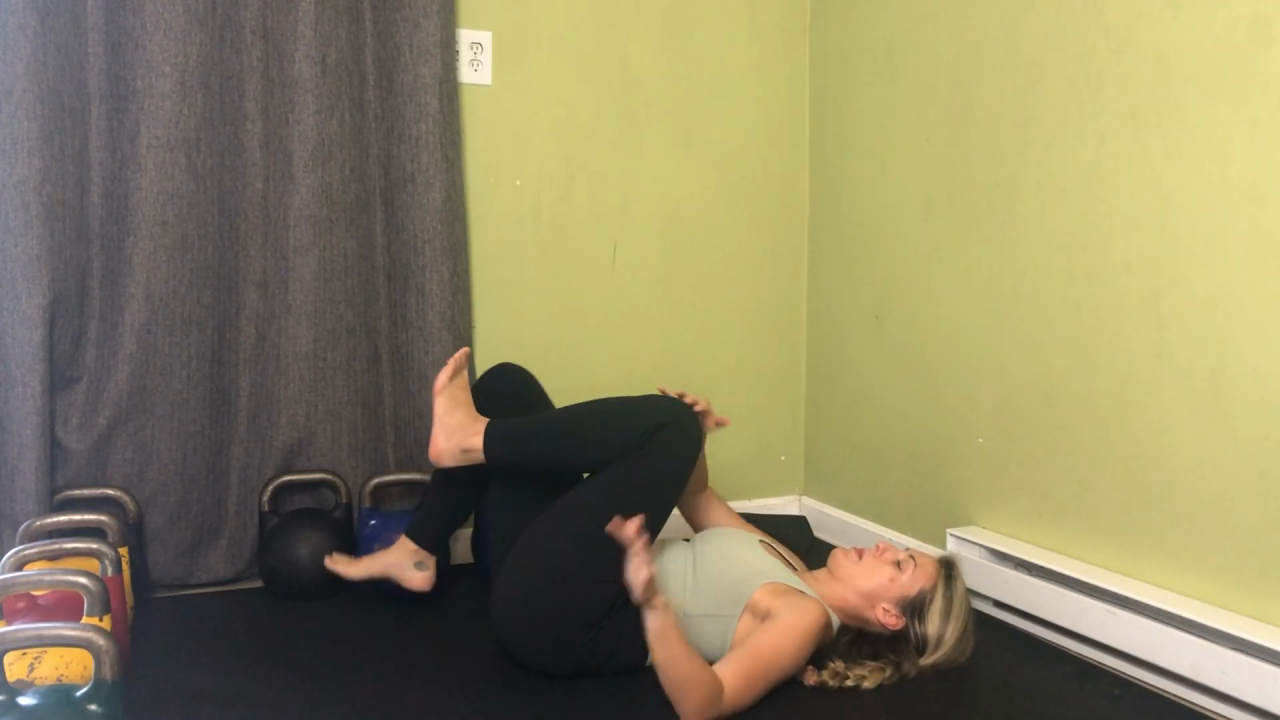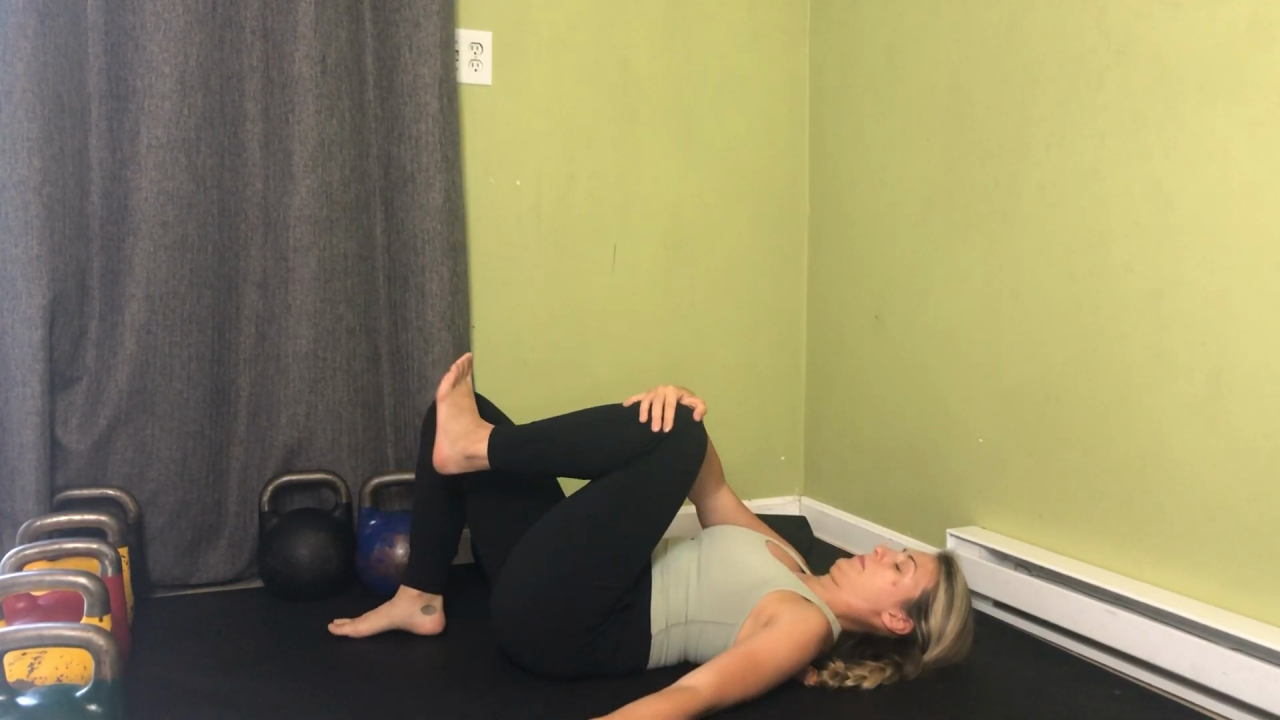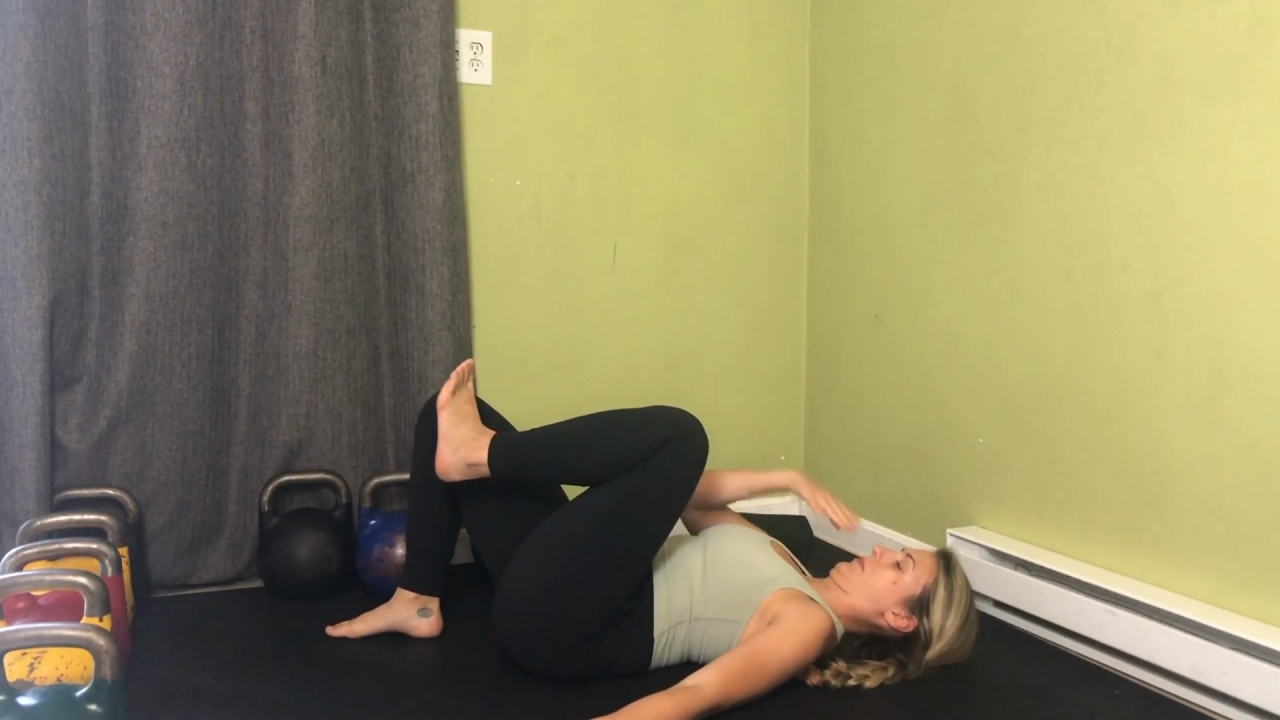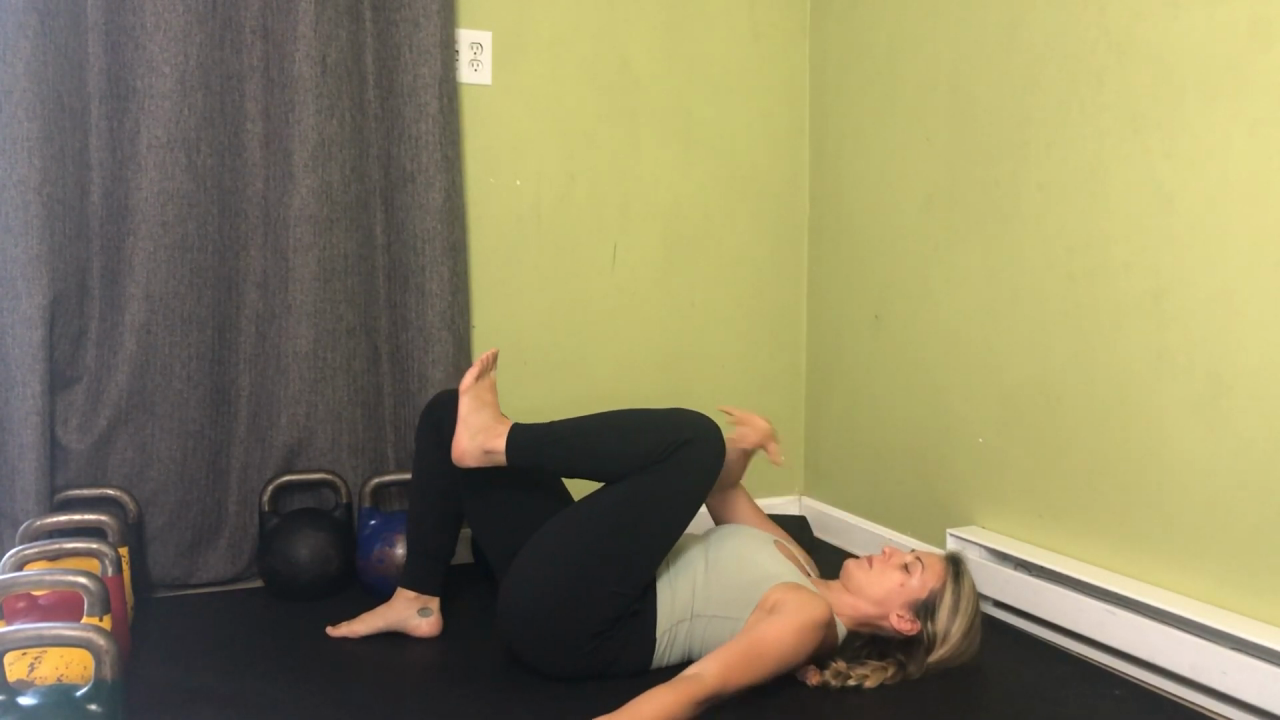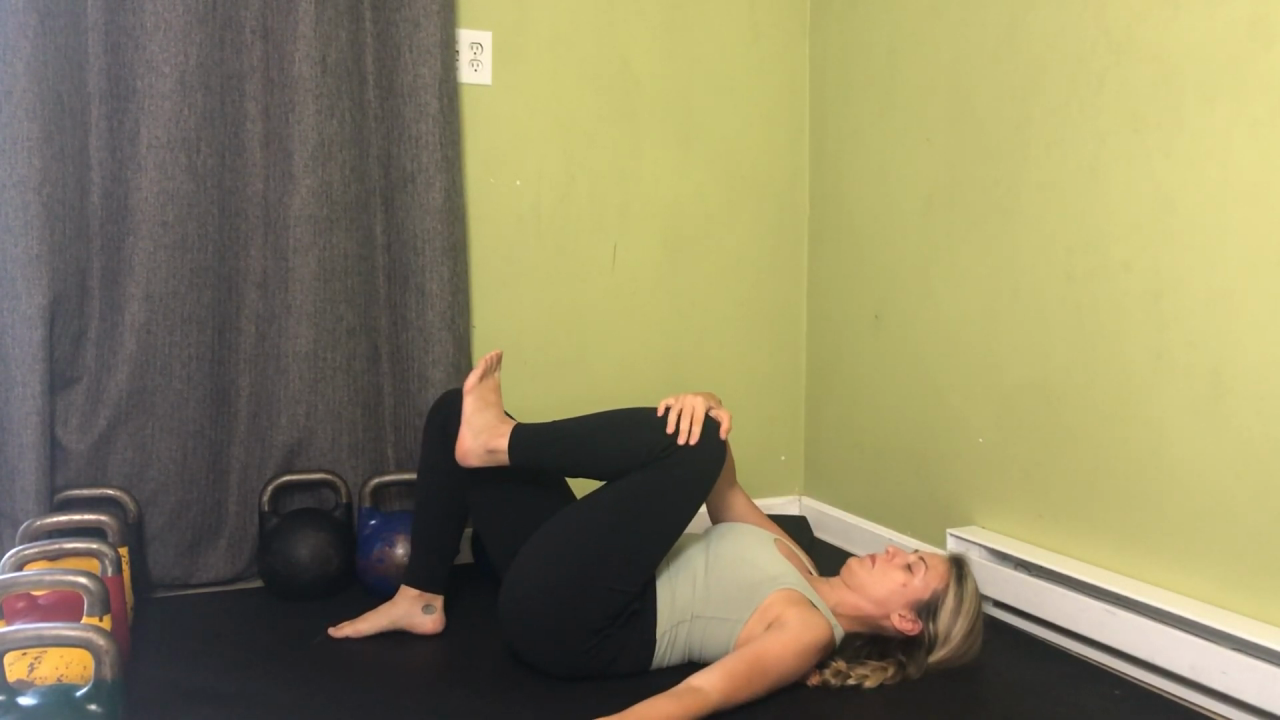
dt=0.5s
person 1, frame 1
left shoulder: (804, 618)
right shoulder: (787, 567)
right elbow: (702, 506)
left wrist: (654, 600)
right wrist: (693, 449)
left hip: (552, 617)
right hip: (558, 586)
left knee: (667, 426)
right knee: (507, 384)
left ankle: (468, 443)
right ankle: (415, 555)
person 1, frame 2
left shoulder: (804, 625)
right shoulder: (787, 563)
right elbow: (709, 489)
right wrist: (680, 402)
left hip: (555, 619)
right hip: (551, 588)
left knee: (675, 437)
left ankle: (478, 448)
right ankle: (420, 600)
person 1, frame 3
left shoulder: (809, 626)
right shoulder: (787, 571)
right elbow: (690, 501)
right wrist: (789, 479)
left hip: (558, 623)
right hip: (556, 581)
left knee: (677, 435)
right knee: (446, 414)
left ankle: (478, 455)
right ankle: (417, 602)
person 1, frame 4
left shoulder: (809, 618)
right shoulder: (798, 569)
right elbow: (720, 492)
right wrist: (744, 441)
left hip: (563, 618)
right hip: (560, 581)
left knee: (692, 443)
right knee: (449, 411)
left ankle: (494, 442)
right ankle: (417, 603)
person 1, frame 5
left shoulder: (809, 631)
right shoulder: (795, 564)
right elbow: (723, 492)
right wrist: (710, 413)
left hip: (565, 616)
right hip: (560, 582)
left knee: (689, 447)
right knee: (456, 410)
left ankle: (496, 442)
right ankle: (420, 599)
